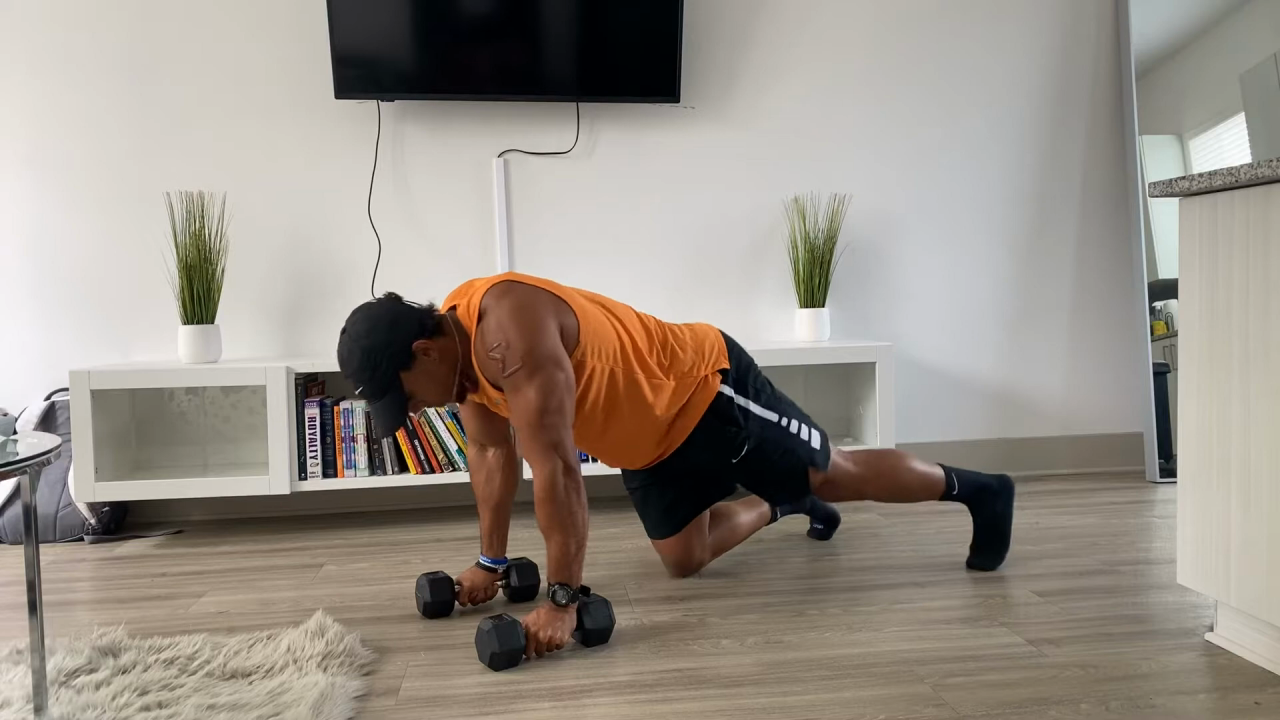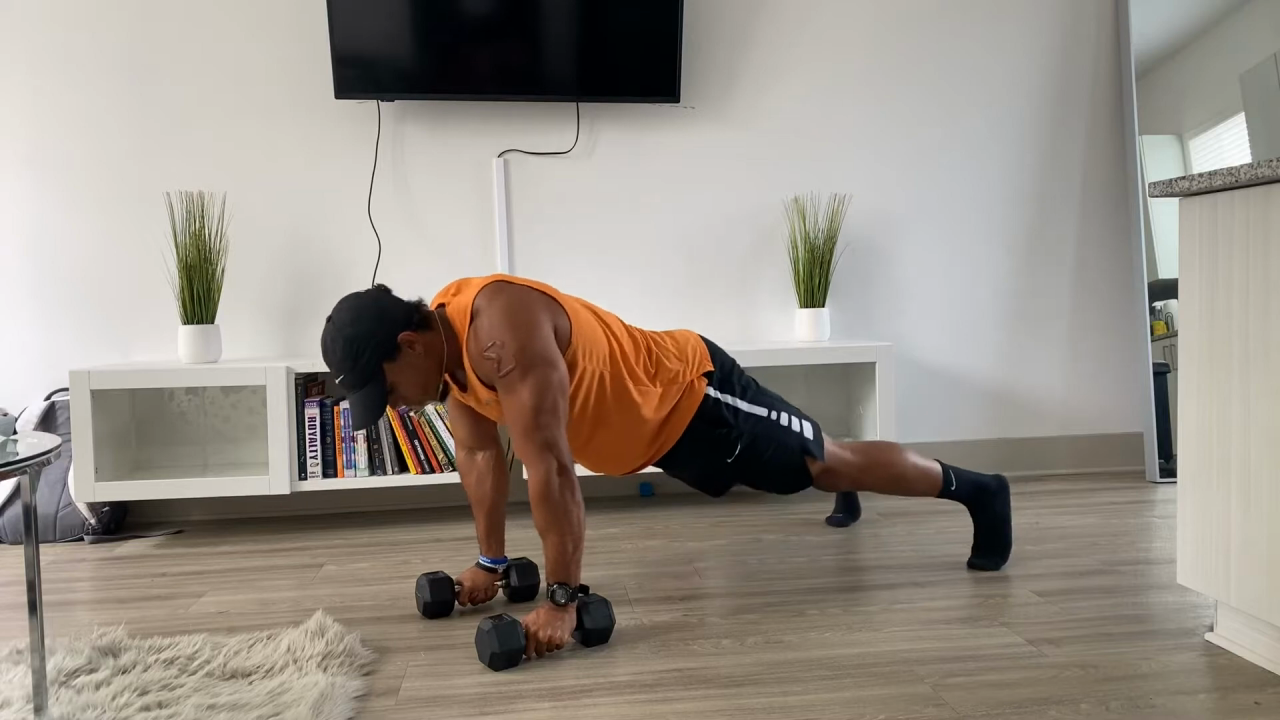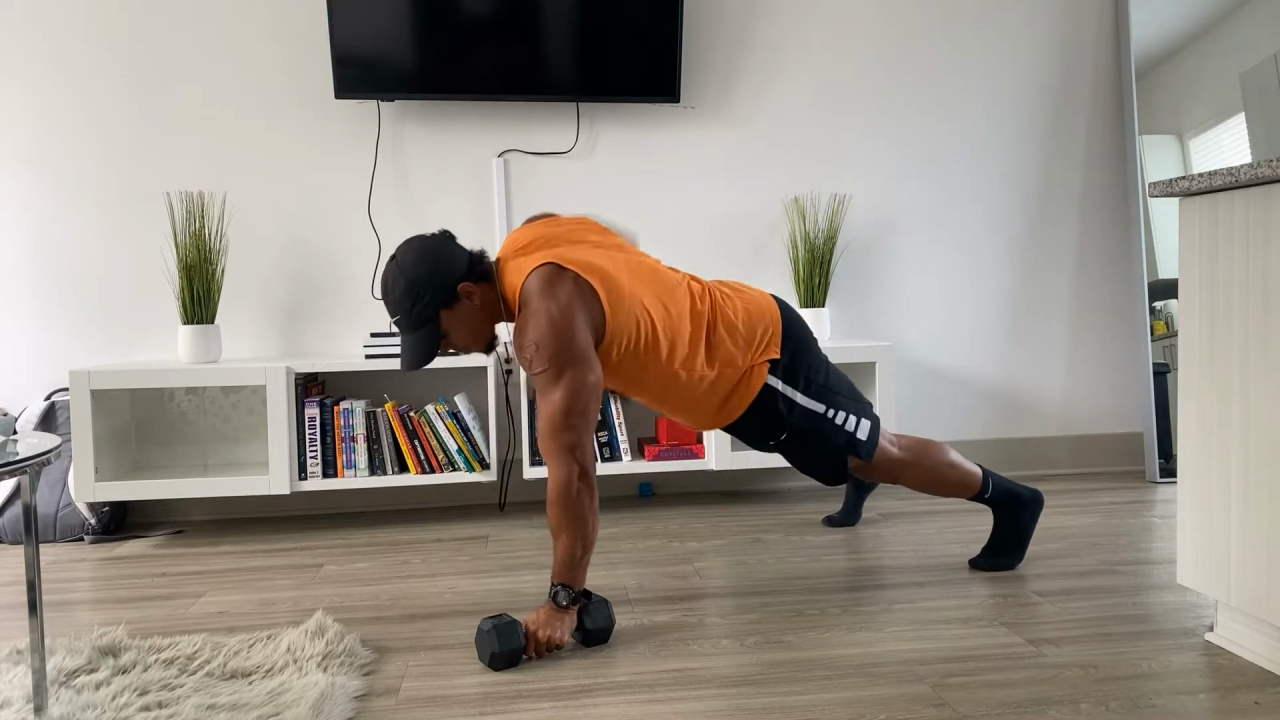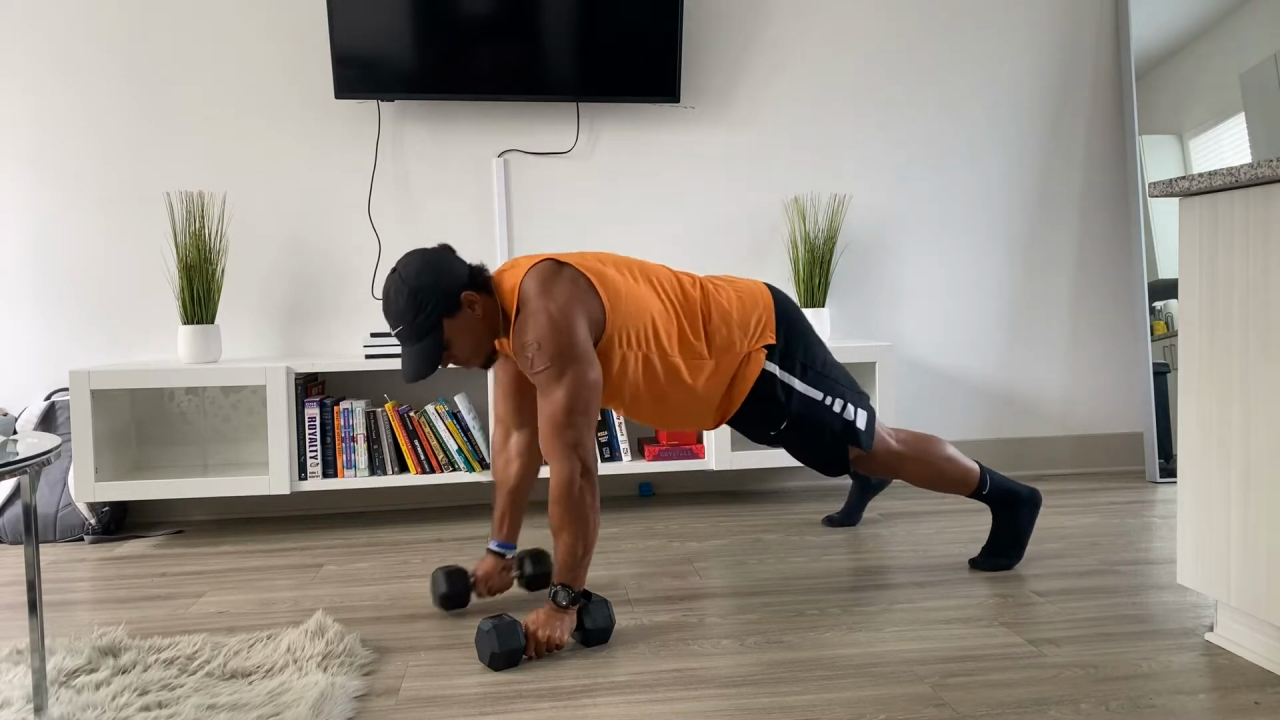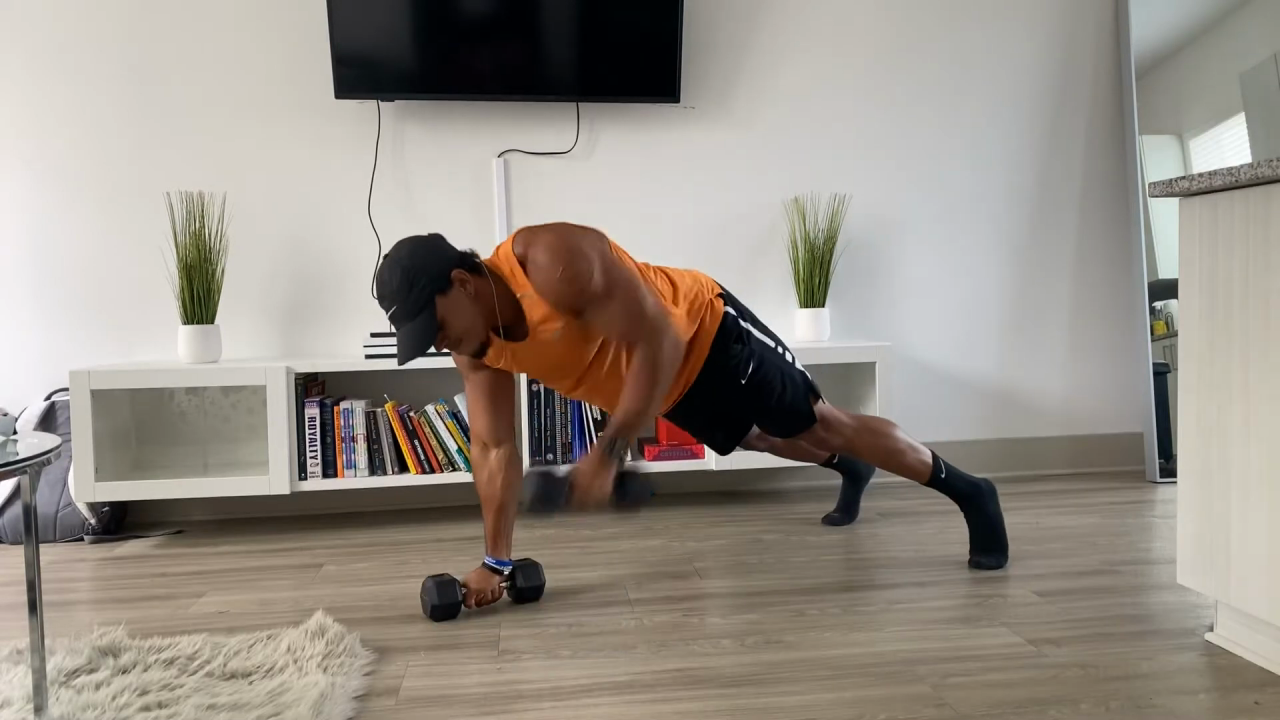
dt=0.7s
person 1, frame 1
left shoulder: (507, 332)
right shoulder: (460, 338)
left elbow: (556, 469)
right elbow: (490, 451)
left wrist: (561, 600)
right wrist: (490, 561)
left hip: (707, 388)
right hip: (653, 427)
left knee: (836, 474)
right knee: (683, 558)
left ankle: (975, 490)
right ankle: (788, 505)
person 1, frame 2
left shoulder: (502, 329)
right shoulder: (447, 336)
left elbow: (550, 468)
right elbow: (479, 451)
left wrist: (560, 600)
right wrist: (489, 562)
left hip: (693, 393)
right hip: (659, 420)
left knee: (828, 462)
left ankle: (976, 489)
right ankle: (839, 483)
person 1, frame 3
left shoulder: (546, 316)
right shoulder: (529, 236)
left elbow: (571, 470)
right elbow: (611, 243)
left wrist: (562, 603)
left hip: (759, 363)
right hip: (736, 332)
left knee: (876, 455)
left ankle: (1010, 501)
right ankle: (862, 485)
person 1, frame 4
left shoulder: (544, 313)
right shoulder: (512, 298)
left elbow: (573, 466)
right elbow: (515, 434)
left wrist: (563, 601)
right wrist: (501, 548)
left hip: (758, 346)
right hip: (734, 348)
left knee: (872, 447)
left ankle: (1009, 498)
right ankle: (867, 478)
person 1, frame 5
left shoulder: (553, 260)
right shoulder: (475, 346)
left elbow: (660, 339)
right elbow: (494, 450)
left wrist: (608, 455)
right wrist: (495, 561)
left hip: (704, 332)
right hip: (670, 389)
left knee: (822, 421)
right knee: (764, 439)
left ankle: (969, 492)
right ankle: (851, 472)
